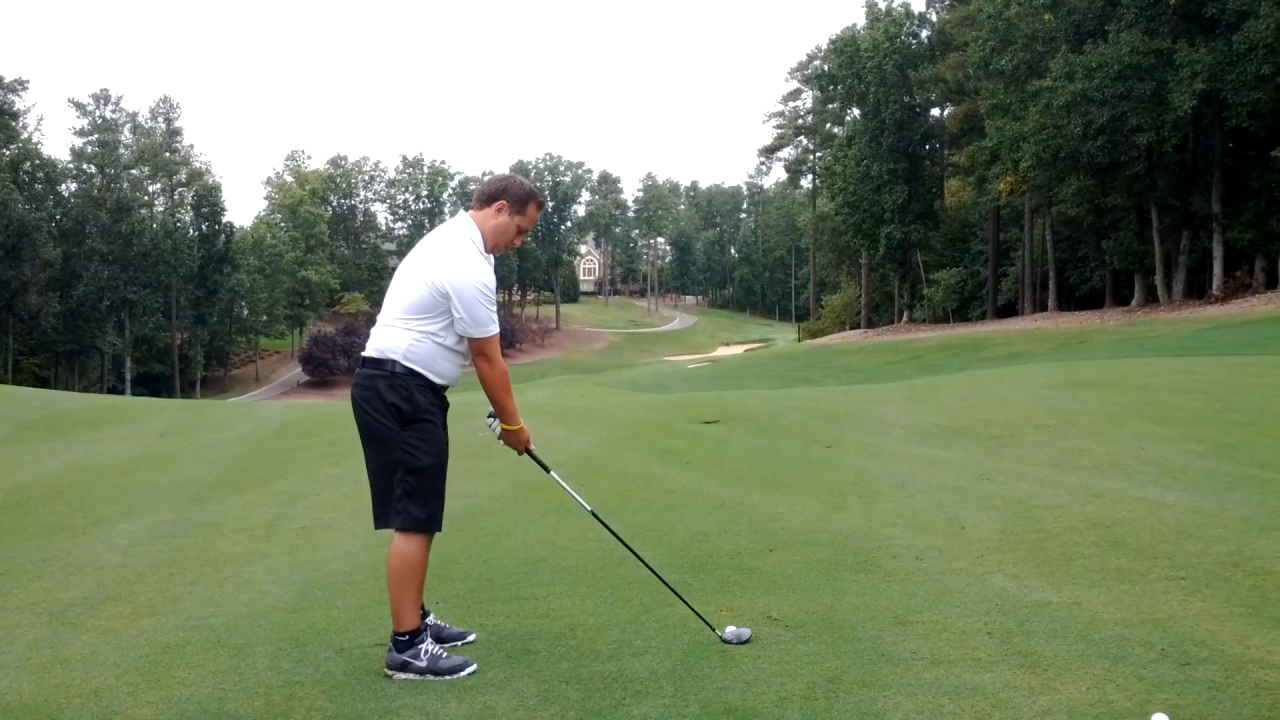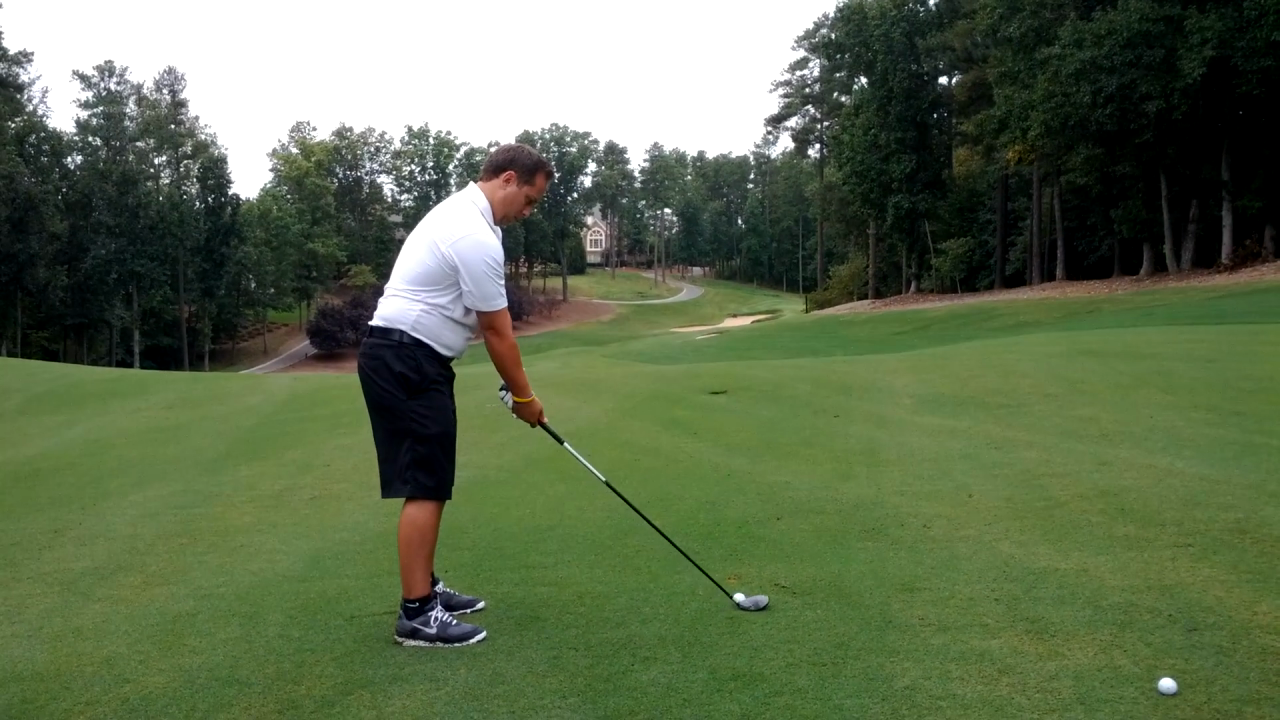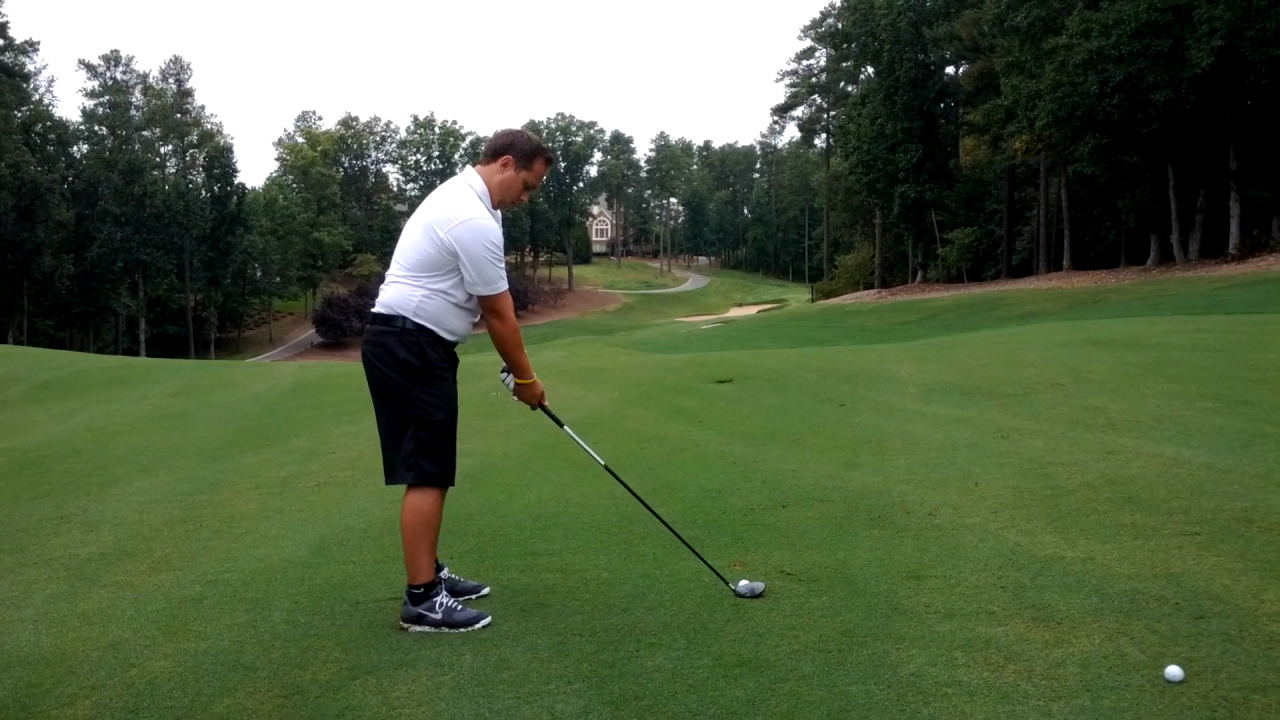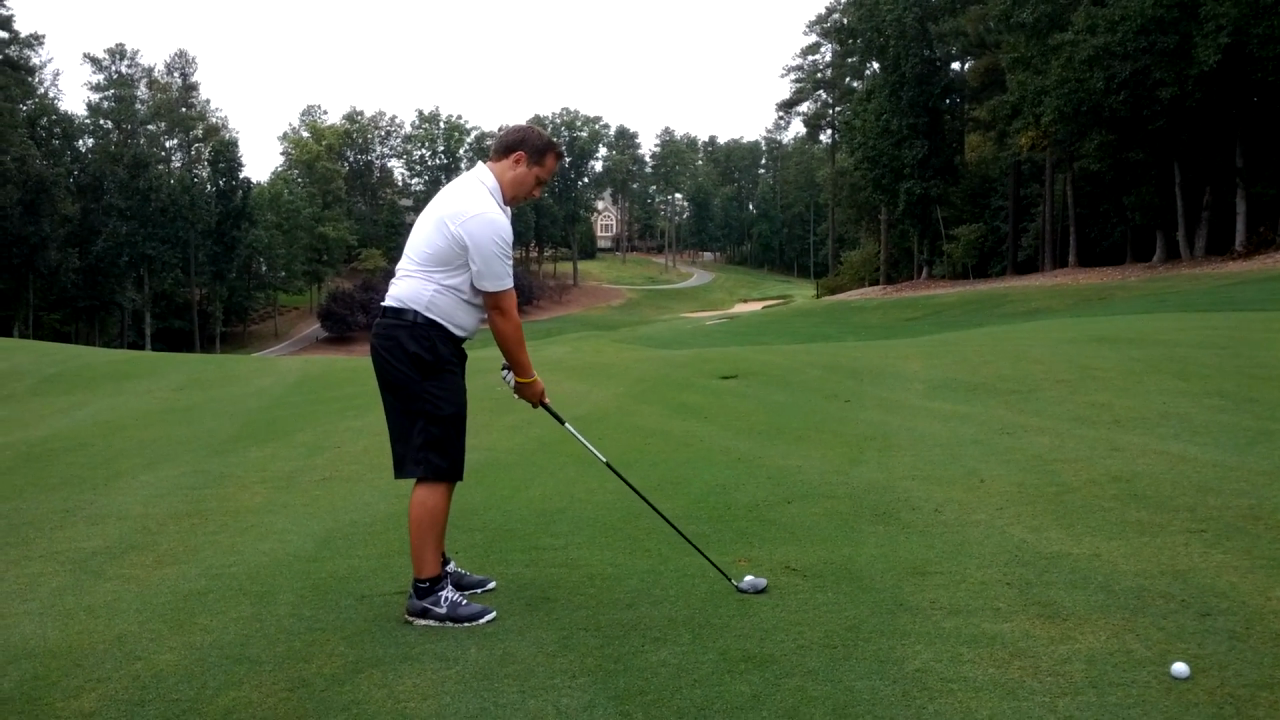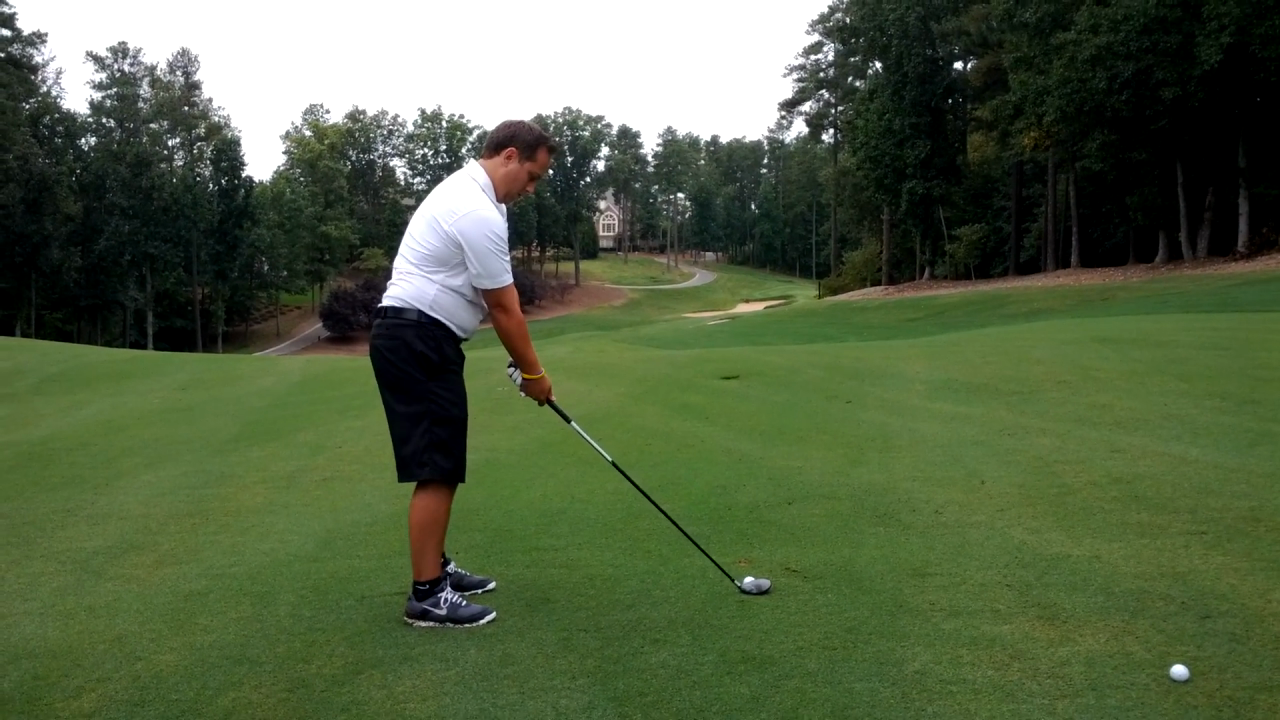
dt=1s
person 1, frame 1
left shoulder: (450, 238)
right shoulder: (468, 267)
right elbow: (487, 359)
right wrist: (512, 424)
left hip: (400, 386)
right hip: (400, 391)
left knee: (420, 512)
right knee: (414, 517)
left ankle: (415, 619)
right ankle: (406, 647)
person 1, frame 2
left shoulder: (460, 210)
right shoulder: (477, 238)
right elbow: (497, 332)
right wrist: (523, 397)
left hip: (404, 355)
right hip: (405, 360)
left knee: (429, 481)
right knee: (425, 484)
left ankle: (425, 588)
right ankle: (416, 614)
person 1, frame 3
left shoulder: (459, 194)
right shoulder: (474, 222)
left elbow: (491, 304)
right elbow: (498, 313)
left wrist: (517, 365)
right wrist: (525, 378)
left hip: (410, 342)
right hip: (409, 347)
left knee: (432, 468)
right knee: (427, 472)
left ankle: (430, 574)
right ankle: (421, 600)
person 1, frame 4
left shoulder: (471, 190)
right shoulder: (486, 217)
left elbow: (495, 302)
right elbow: (501, 311)
left wrist: (516, 367)
right wrist: (526, 377)
left hip: (417, 337)
right hip: (417, 341)
left knee: (440, 462)
right knee: (435, 466)
left ankle: (436, 568)
right ankle: (426, 593)
person 1, frame 5
left shoulder: (466, 189)
right shoulder: (479, 215)
left elbow: (499, 299)
right elbow: (503, 308)
left wrist: (523, 361)
right wrist: (533, 373)
left hip: (415, 336)
right hip: (417, 341)
left knee: (441, 463)
right knee: (438, 468)
left ankle: (436, 569)
right ankle: (426, 595)
